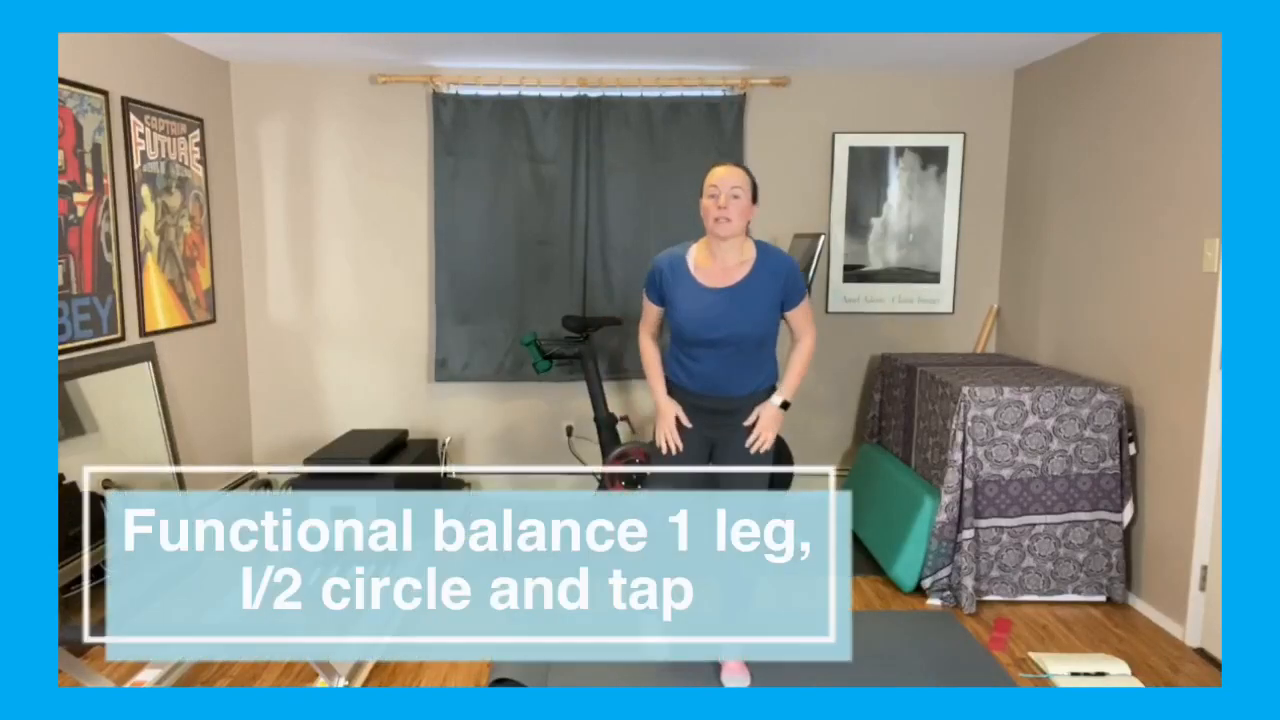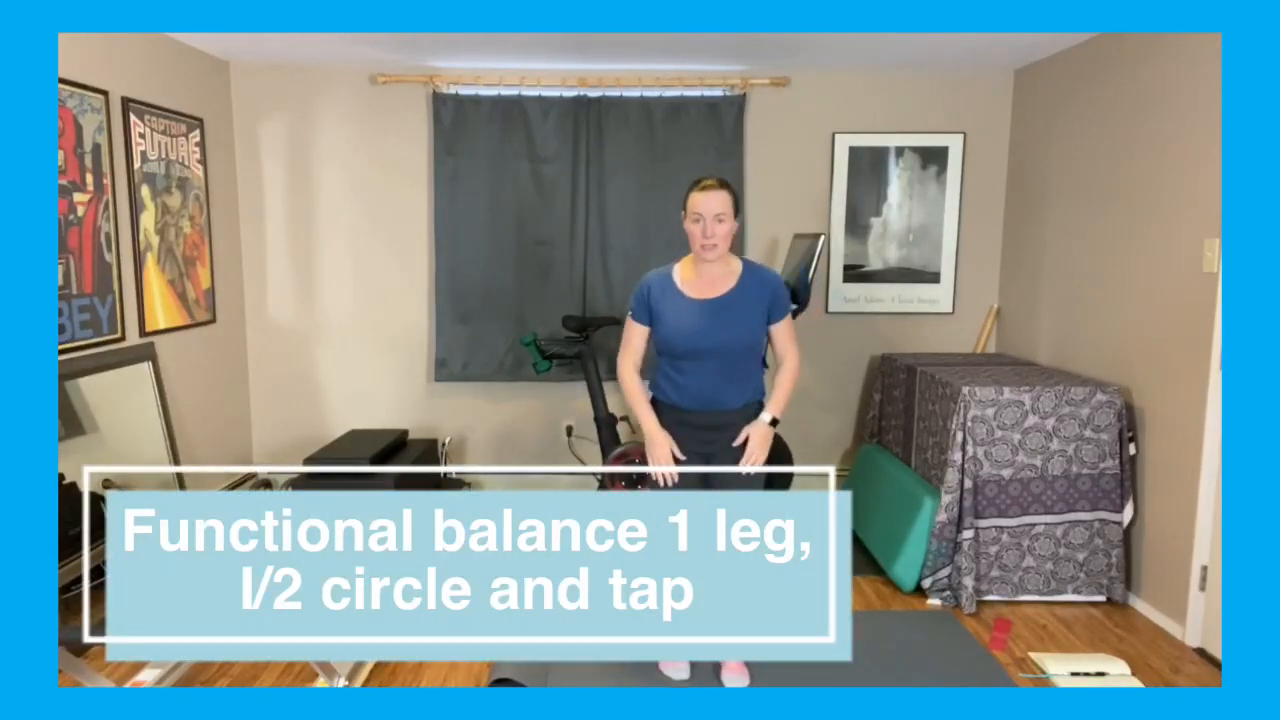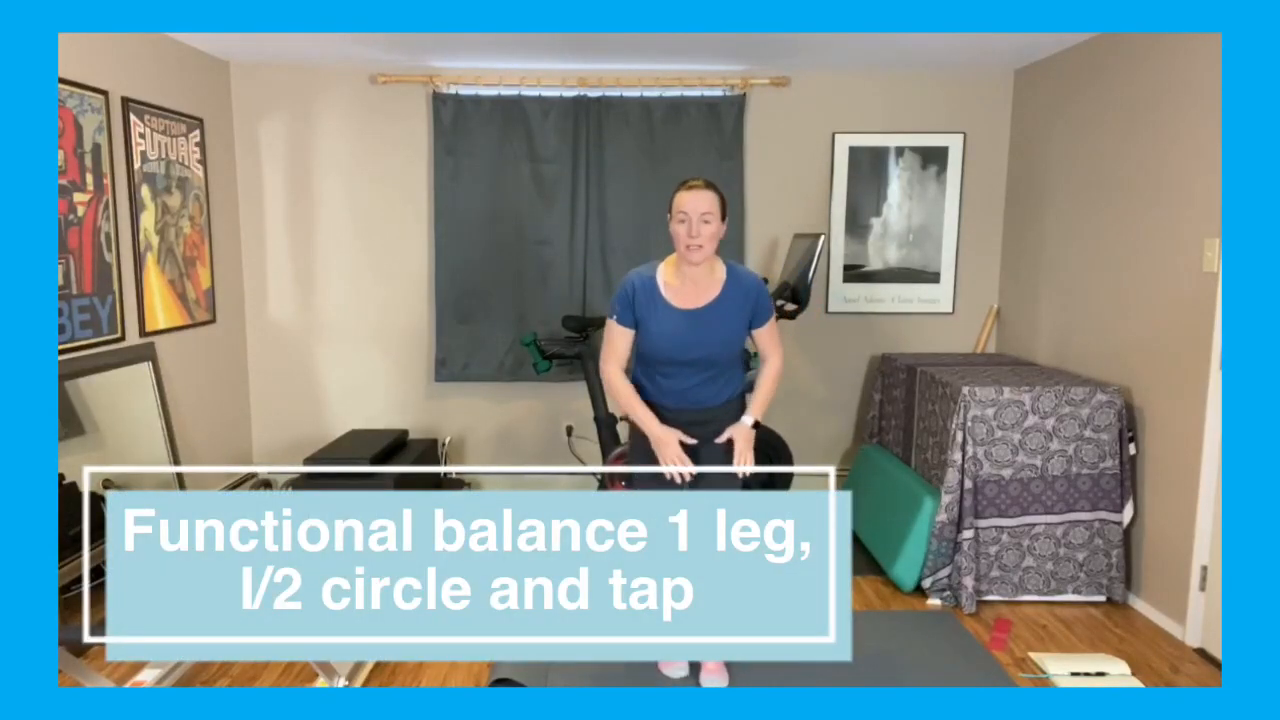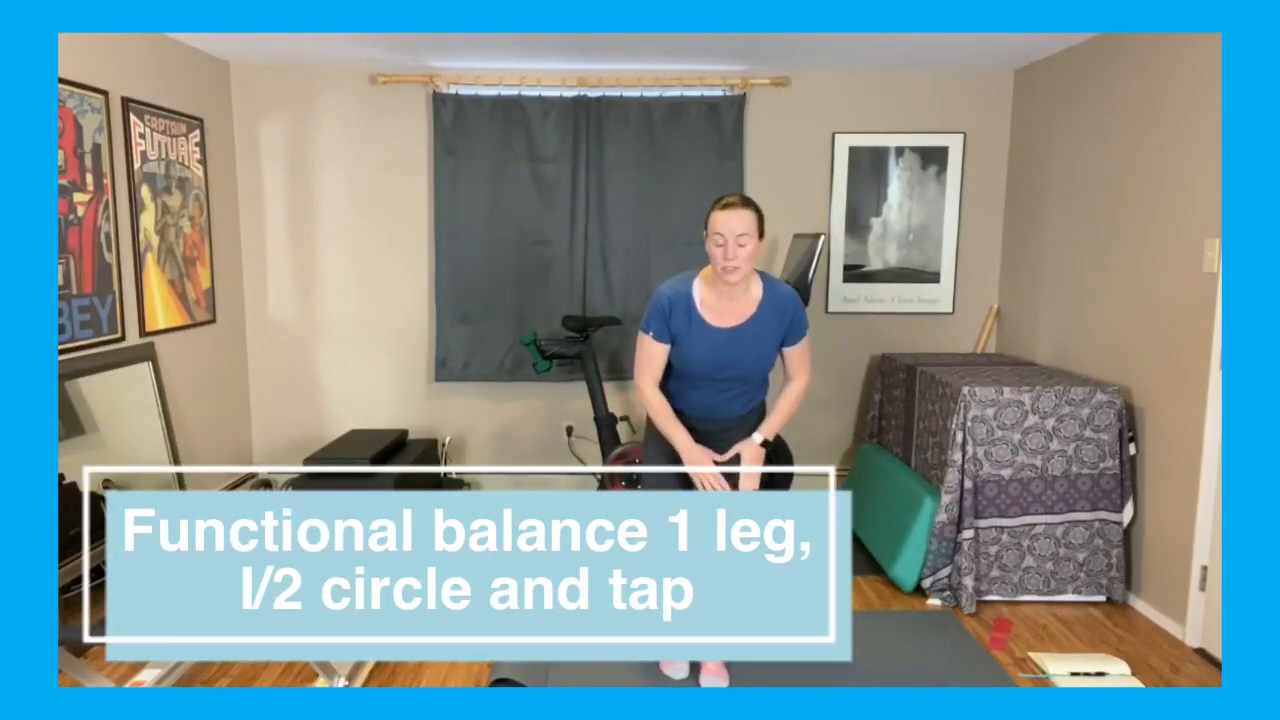
dt=1s
person 1, frame 1
left shoulder: (779, 269)
right shoulder: (667, 268)
left elbow: (805, 337)
right elbow: (648, 334)
left wrist: (780, 402)
right wrist: (660, 399)
left hip: (748, 417)
right hip: (685, 412)
person 1, frame 2
left shoulder: (765, 285)
right shoulder: (655, 287)
left elbow: (789, 359)
right elbow: (628, 365)
left wrist: (768, 420)
right wrist: (651, 431)
left hip: (739, 431)
right hip: (674, 430)
person 1, frame 3
left shoulder: (748, 288)
right shoulder: (637, 287)
left elbow: (772, 359)
right elbow: (612, 368)
left wrist: (750, 422)
right wrist: (654, 431)
left hip: (721, 427)
right hip: (658, 426)
person 1, frame 4
left shoulder: (784, 303)
right shoulder: (671, 298)
left elbow: (798, 379)
right elbow: (646, 383)
left wrist: (759, 441)
right wrist: (688, 450)
left hip: (739, 434)
right hip: (672, 431)
